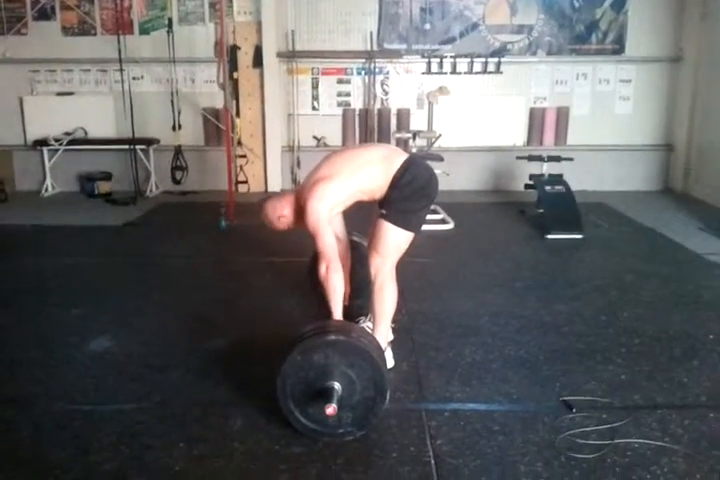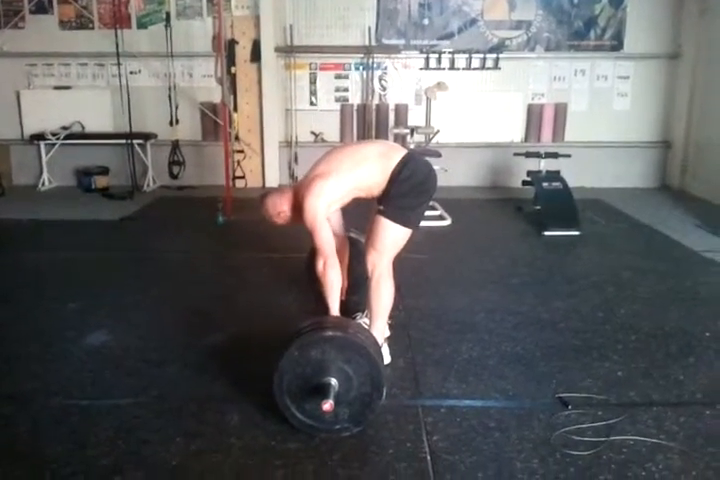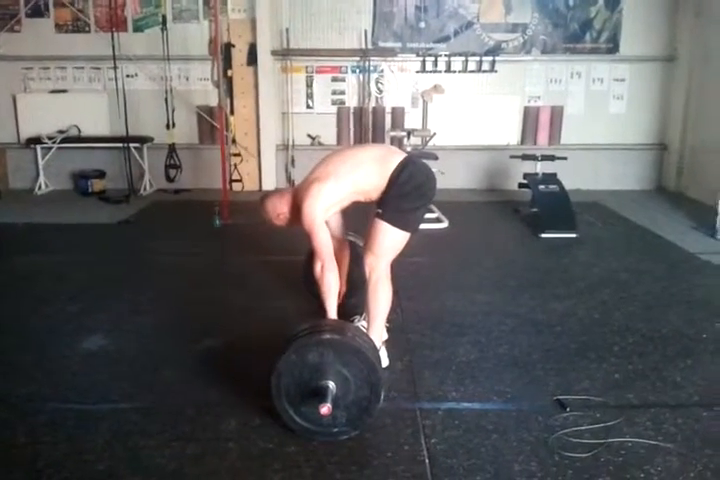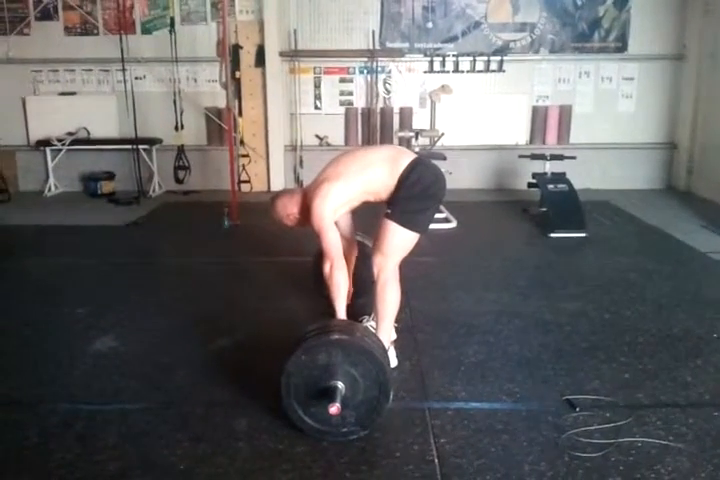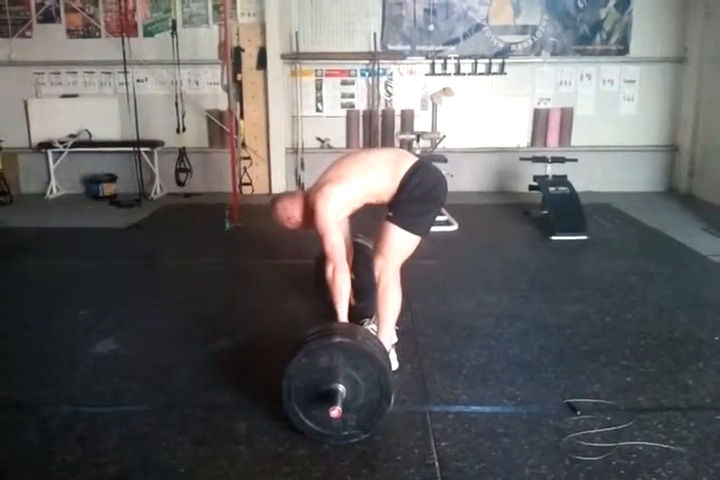
dt=0.3s
person 1, frame 1
left shoulder: (313, 206)
right shoulder: (315, 192)
left elbow: (330, 265)
right elbow: (340, 239)
left wrist: (337, 320)
right wrist: (346, 286)
left hip: (412, 182)
right hip: (408, 171)
left knee: (380, 265)
right knee: (377, 255)
left ankle: (379, 348)
right ankle: (379, 324)
person 1, frame 2
left shoulder: (311, 203)
right shoulder: (314, 188)
left elbow: (327, 262)
right elbow: (338, 236)
left wrist: (334, 316)
right wrist: (343, 280)
left hip: (410, 178)
right hip: (408, 168)
left knee: (377, 262)
right knee: (375, 254)
left ankle: (376, 345)
right ankle: (376, 320)
person 1, frame 3
left shoulder: (309, 206)
right shoulder: (316, 192)
left elbow: (325, 265)
right elbow: (338, 240)
left wrist: (332, 320)
right wrist: (342, 284)
left hip: (409, 182)
right hip: (408, 172)
left knee: (375, 265)
right knee: (374, 258)
left ankle: (374, 348)
right ankle: (372, 323)
person 1, frame 4
left shoulder: (319, 206)
right shoulder: (327, 194)
left elbow: (334, 265)
right elbow: (348, 241)
left wrist: (341, 320)
right wrist: (349, 284)
left hip: (418, 184)
right hip: (417, 174)
left knee: (383, 265)
right knee: (383, 259)
left ankle: (383, 348)
right ankle: (381, 323)
person 1, frame 5
left shoulder: (322, 207)
right shoulder: (325, 194)
left elbow: (337, 266)
right elbow: (344, 244)
left wrist: (342, 323)
right wrist: (347, 286)
left hip: (420, 186)
right hip: (419, 175)
left knee: (384, 268)
right knee: (384, 261)
left ankle: (384, 351)
right ankle: (382, 326)
